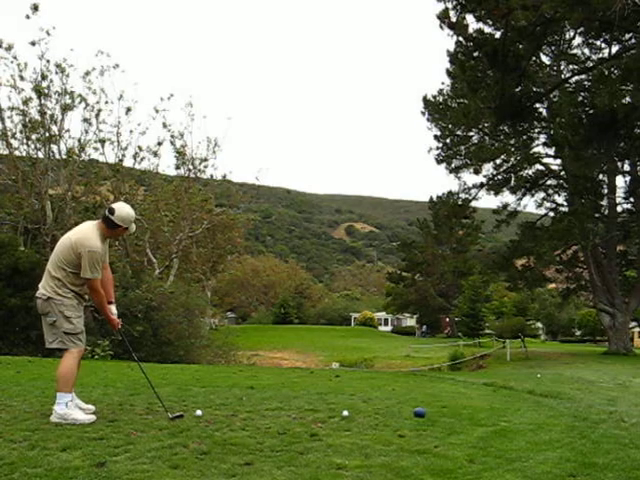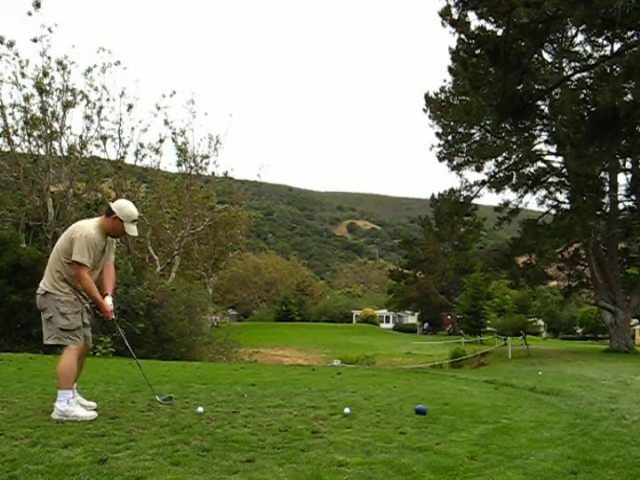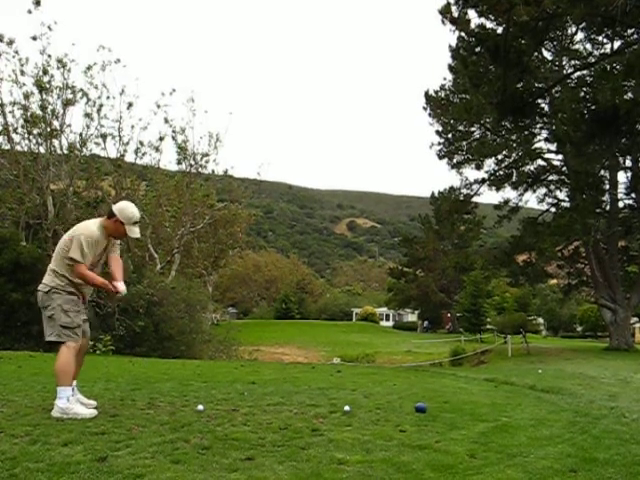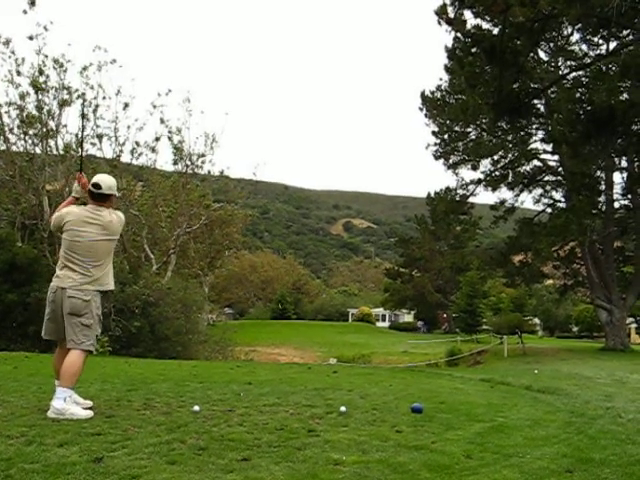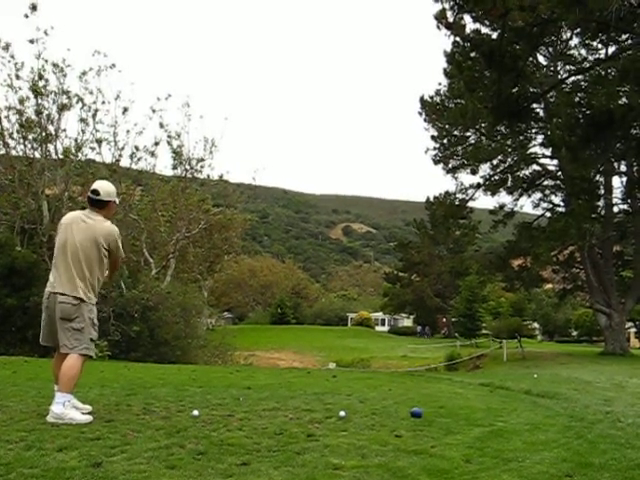
dt=1s
person 1, frame 1
left shoulder: (98, 231)
right shoulder: (92, 245)
left elbow: (106, 270)
right elbow: (94, 289)
left wrist: (112, 305)
right wrist: (109, 317)
left hip: (67, 297)
right hip: (58, 297)
left knee: (78, 349)
right knee: (73, 349)
left ankle: (68, 398)
right ankle: (62, 409)
person 1, frame 2
left shoulder: (108, 236)
right shoulder: (87, 233)
left elbow: (108, 268)
right elbow: (81, 275)
left wrist: (108, 297)
right wrist: (101, 305)
left hip: (75, 296)
right hip: (59, 294)
left knee: (84, 346)
right knee: (72, 346)
left ankle: (70, 395)
right ankle: (63, 406)
person 1, frame 3
left shoulder: (110, 236)
right shoulder: (87, 232)
left elbow: (115, 259)
right elbow: (80, 271)
left wrist: (119, 282)
right wrist: (107, 286)
left hip: (75, 294)
right hip: (59, 292)
left knee: (81, 343)
right knee: (70, 343)
left ankle: (69, 393)
right ankle: (63, 403)
person 1, frame 4
left shoulder: (71, 214)
right shoulder: (116, 220)
left elbow: (54, 220)
left wrist: (75, 194)
right wrist: (87, 186)
left hip: (59, 288)
right hip: (84, 293)
left knee: (64, 344)
right knee: (79, 347)
left ankle: (64, 394)
right ankle: (60, 403)
person 1, frame 5
left shoulder: (68, 218)
right shoulder: (109, 231)
right elbow: (116, 262)
right wrist: (108, 275)
left hip: (54, 292)
right hip: (77, 298)
left knee: (63, 349)
right knee: (77, 351)
left ankle: (63, 398)
right ankle: (60, 407)
